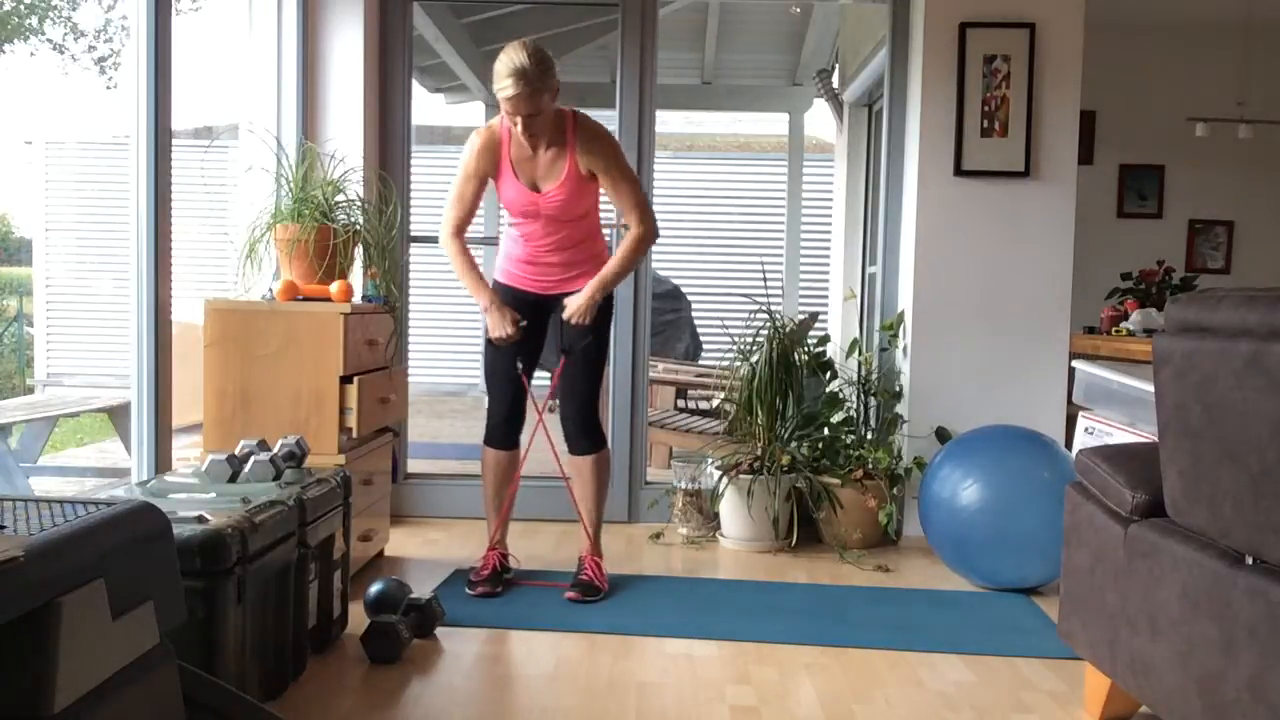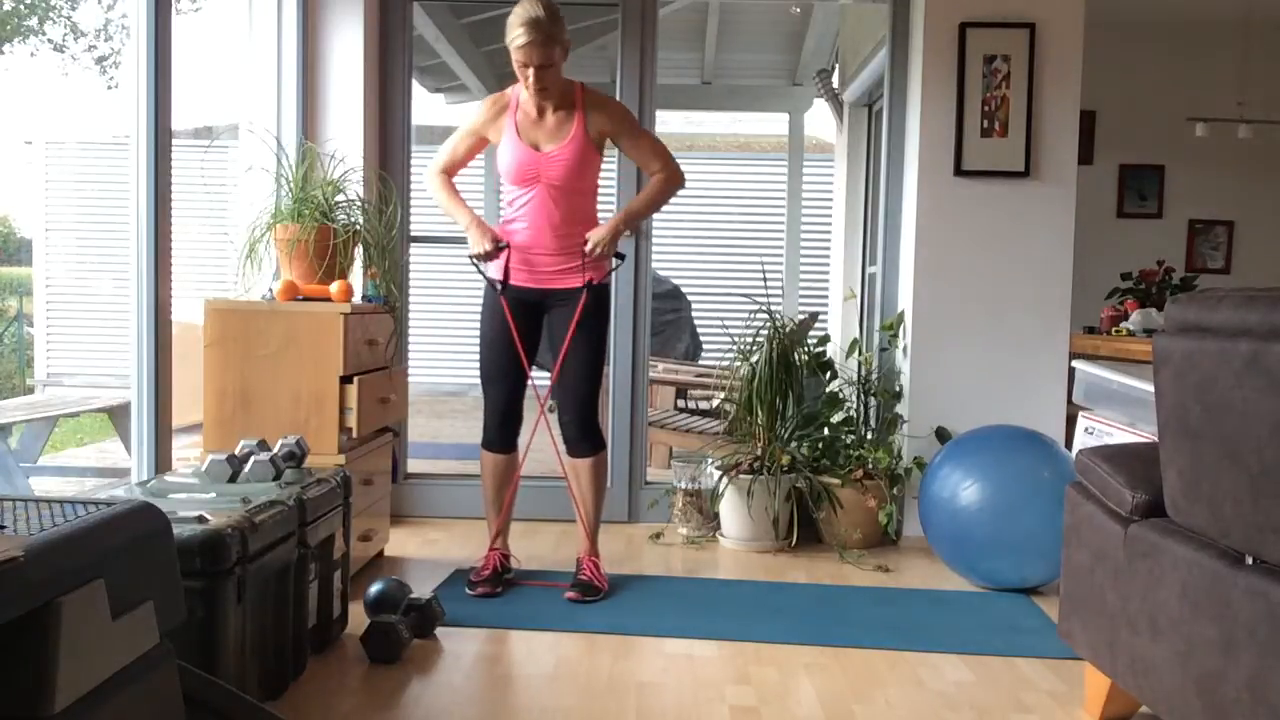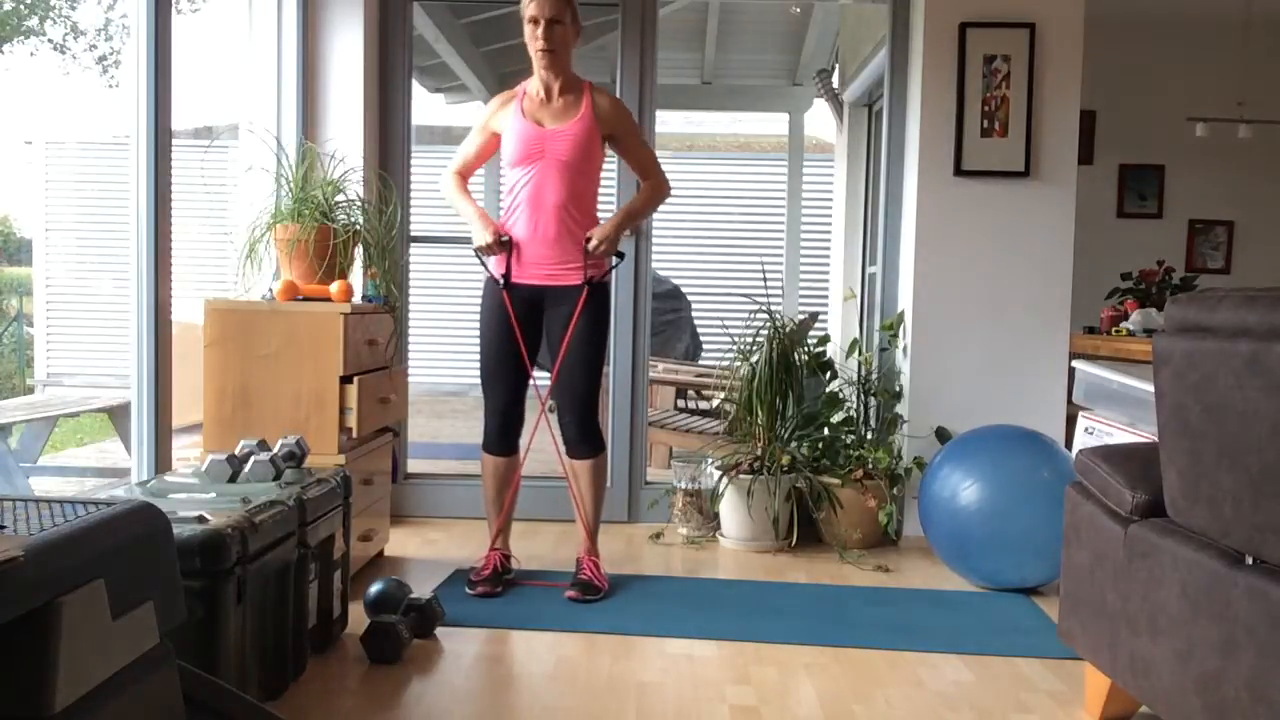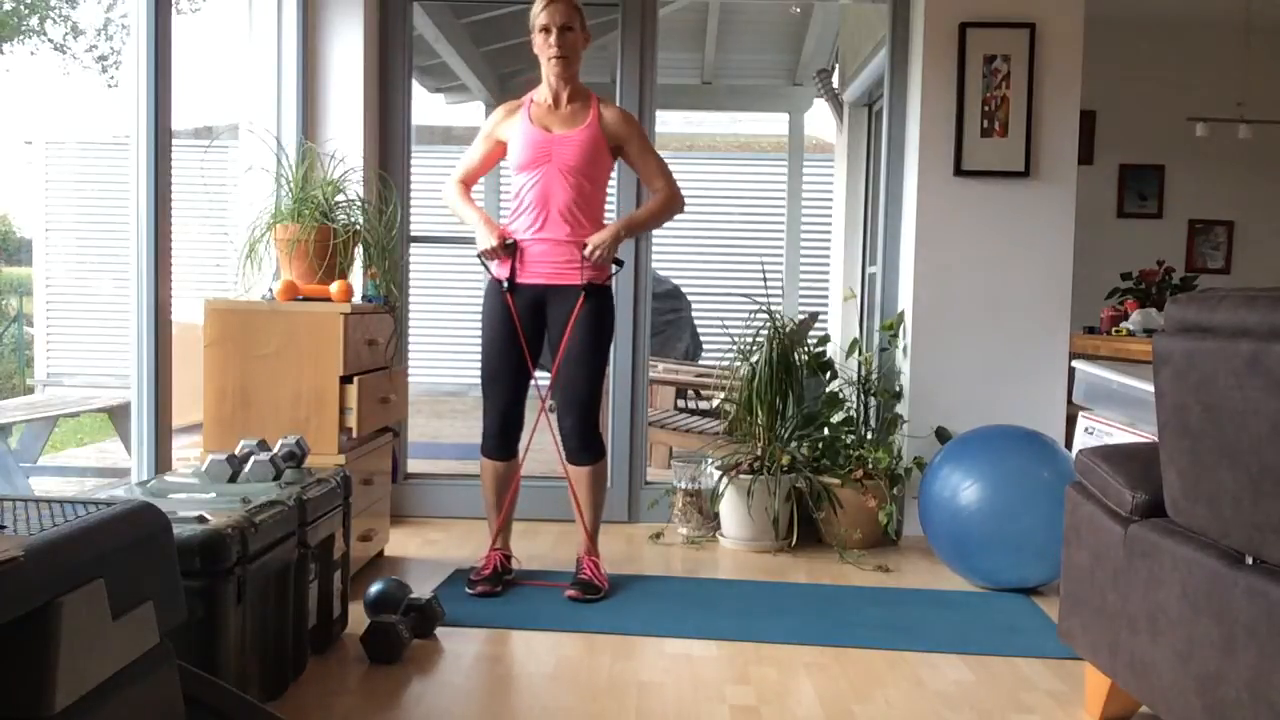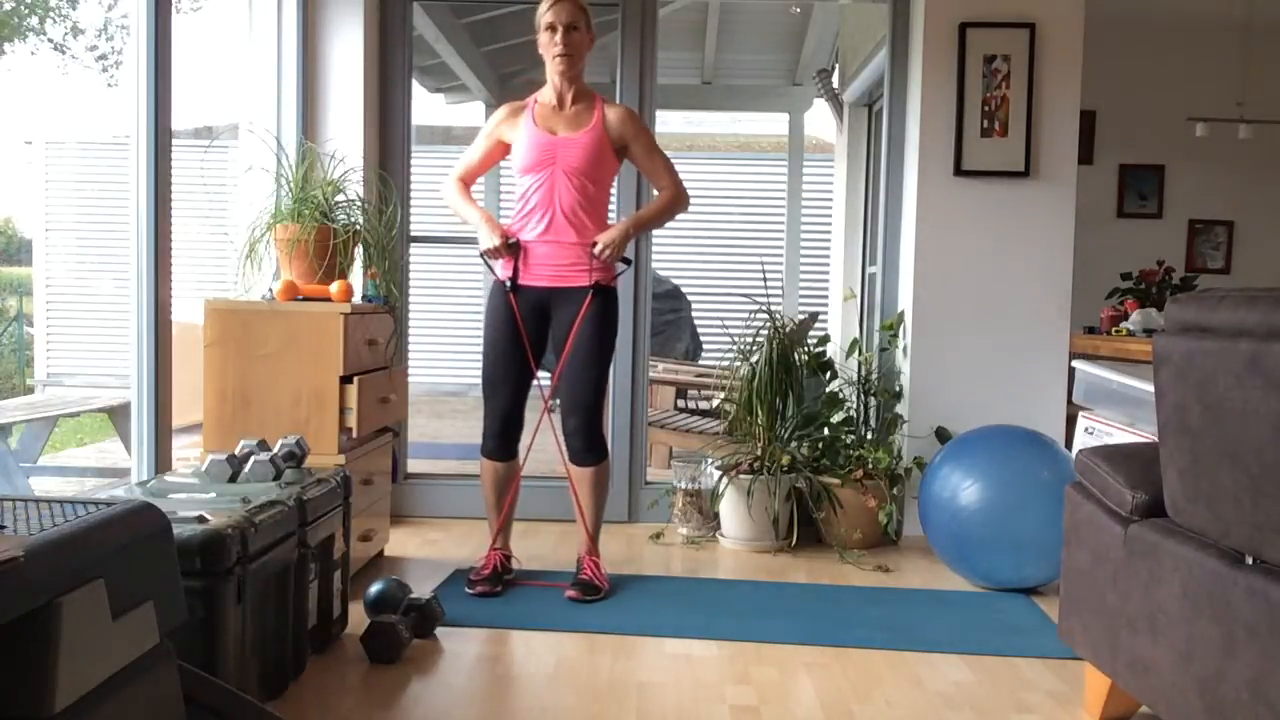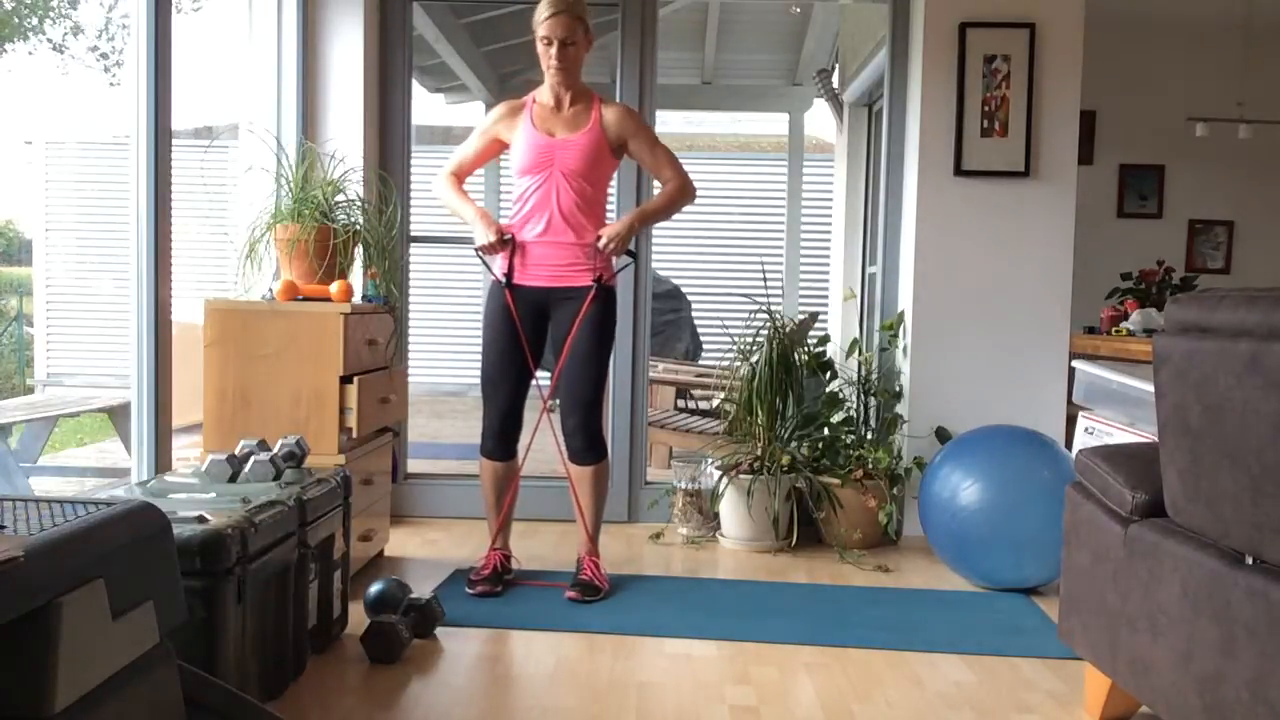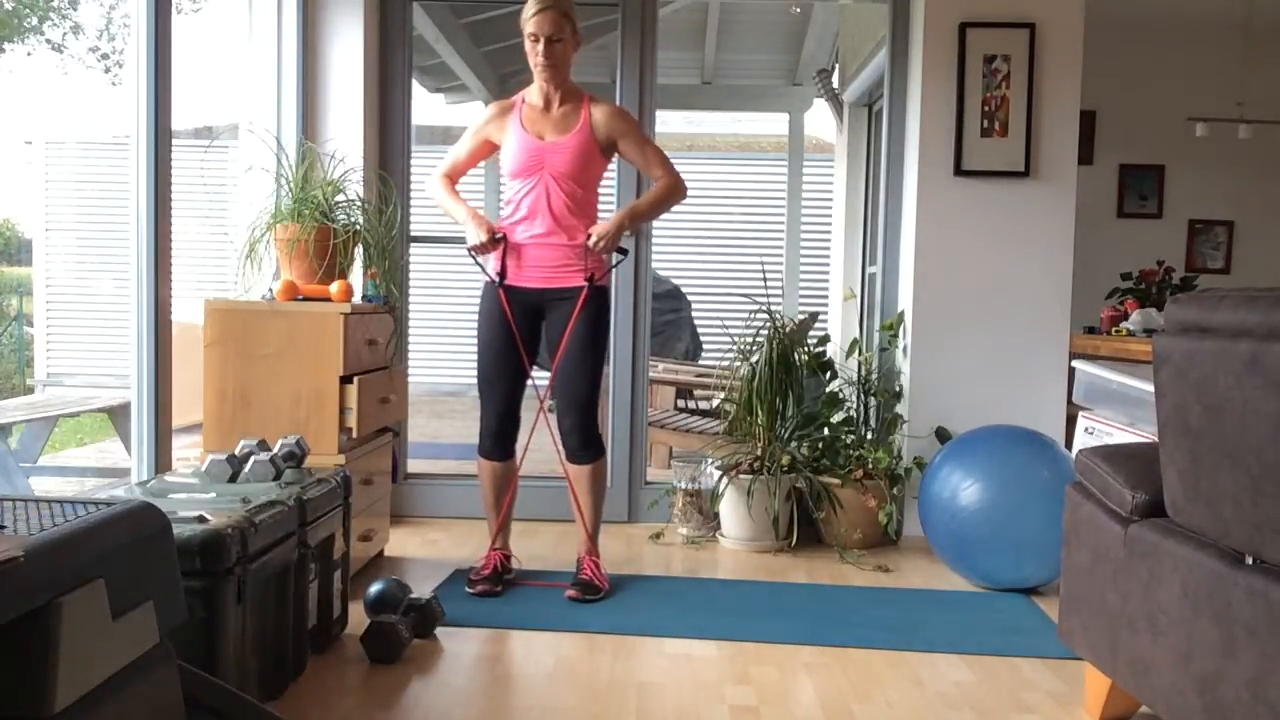
dt=0.3s
person 1, frame 1
left shoulder: (590, 141)
right shoulder: (487, 143)
left elbow: (643, 228)
right elbow: (451, 235)
left wrist: (596, 288)
right wrist: (488, 303)
left hip: (579, 293)
right hip: (514, 289)
left knee: (580, 419)
right knee: (502, 416)
left ankle: (591, 556)
right ankle: (497, 551)
person 1, frame 2
left shoulder: (597, 111)
right shoulder: (494, 112)
left elbow: (668, 174)
right elbow: (438, 173)
left wrist: (617, 225)
right wrist: (474, 225)
left hip: (580, 285)
right hip: (510, 282)
left knee: (578, 420)
right knee: (499, 416)
left ankle: (589, 556)
right ankle: (497, 551)
person 1, frame 3
left shoulder: (602, 108)
right shoulder: (503, 107)
left elbow: (655, 183)
right elbow: (455, 175)
left wrist: (619, 223)
right wrist: (478, 220)
left hip: (578, 282)
right hip: (511, 279)
left knee: (578, 419)
right knee: (501, 416)
left ankle: (589, 555)
right ankle: (498, 551)
person 1, frame 4
left shoulder: (610, 120)
right shoulder: (509, 117)
left elbow: (670, 196)
right elbow: (456, 183)
left wrist: (618, 230)
right wrist: (482, 225)
left hip: (581, 286)
right hip: (513, 282)
left knee: (578, 422)
right knee: (500, 418)
left ankle: (589, 556)
right ankle: (498, 551)
person 1, frame 5
left shoulder: (615, 119)
right shoulder: (513, 117)
left elbow: (674, 194)
right elbow: (456, 182)
left wrist: (628, 228)
right wrist: (484, 223)
left hip: (586, 288)
right hip: (518, 284)
left knee: (582, 422)
right knee: (500, 419)
left ankle: (590, 556)
right ankle: (498, 552)
person 1, frame 6
left shoulder: (614, 118)
right shoulder: (510, 116)
left elbow: (680, 185)
right elbow: (447, 178)
left wrist: (632, 221)
right wrist: (479, 218)
left hip: (585, 287)
right hip: (516, 282)
left knee: (581, 421)
right knee: (499, 418)
left ankle: (589, 556)
right ankle: (498, 551)
person 1, frame 7
left shoulder: (603, 117)
right shoulder: (501, 116)
left elbow: (671, 184)
right elbow: (442, 179)
left wrist: (623, 219)
right wrist: (470, 219)
left hip: (577, 286)
right hip: (509, 284)
left knee: (577, 420)
right knee: (497, 419)
left ankle: (589, 555)
right ankle: (498, 550)
